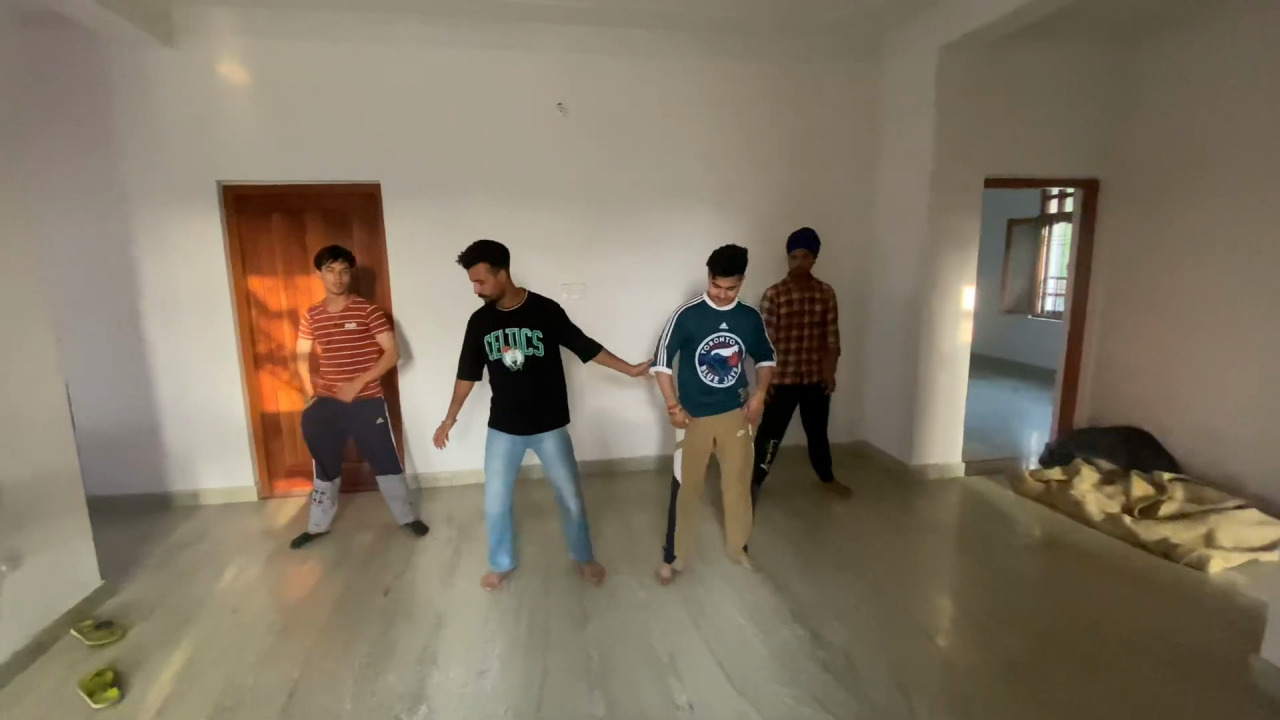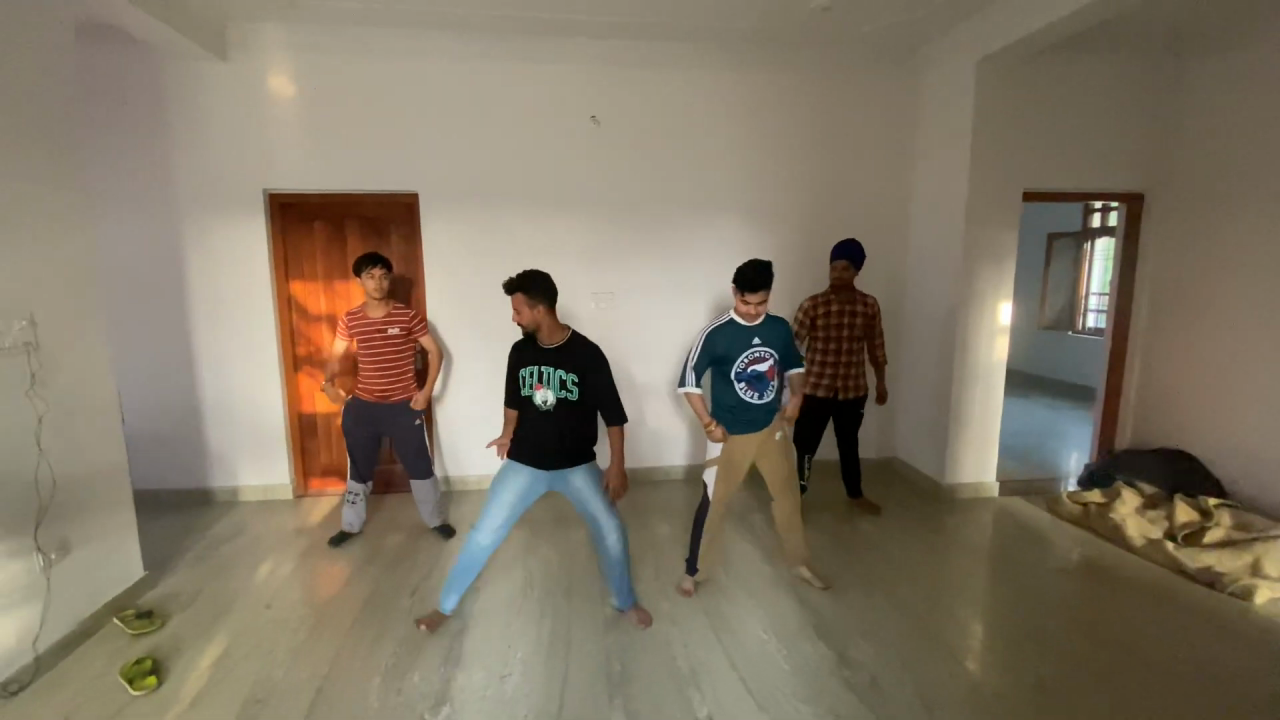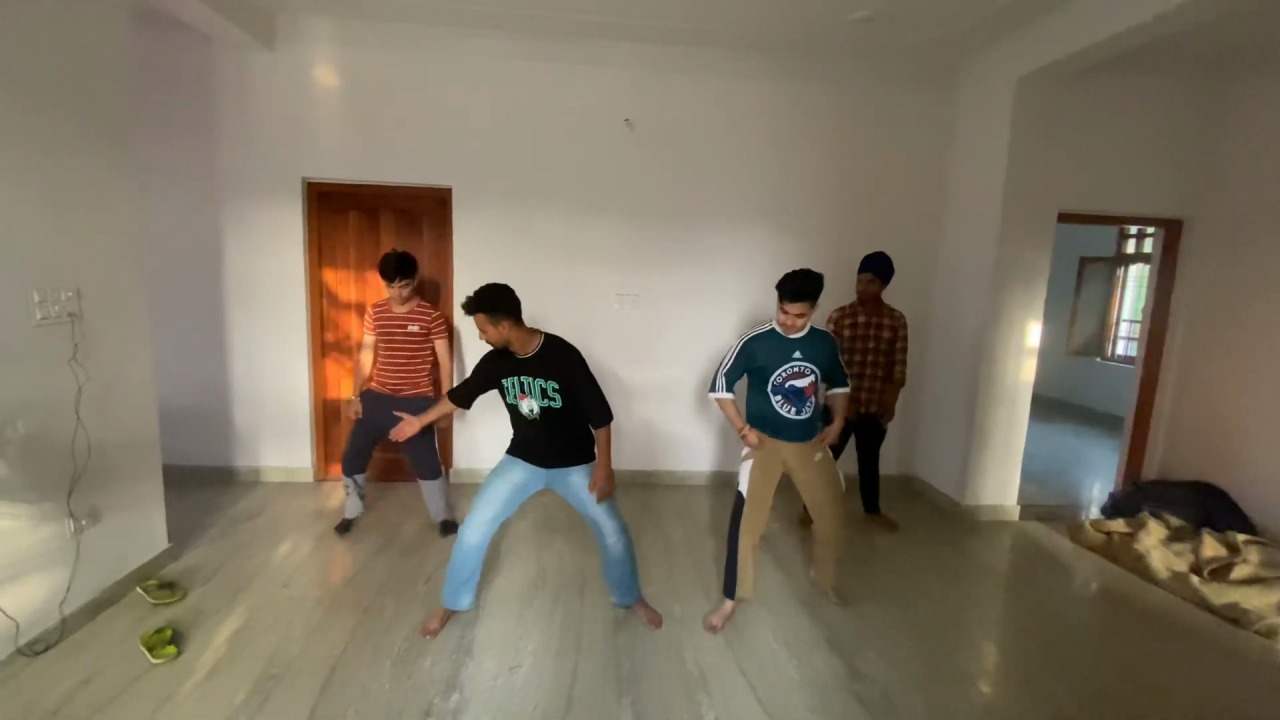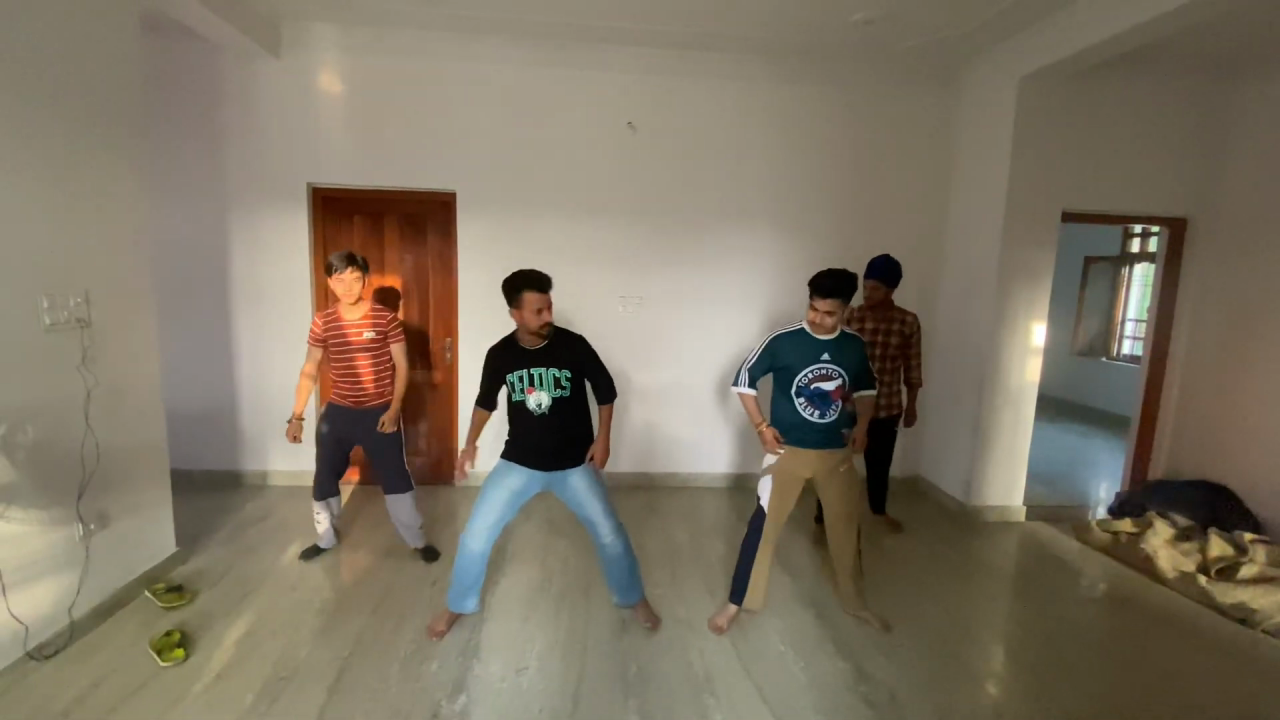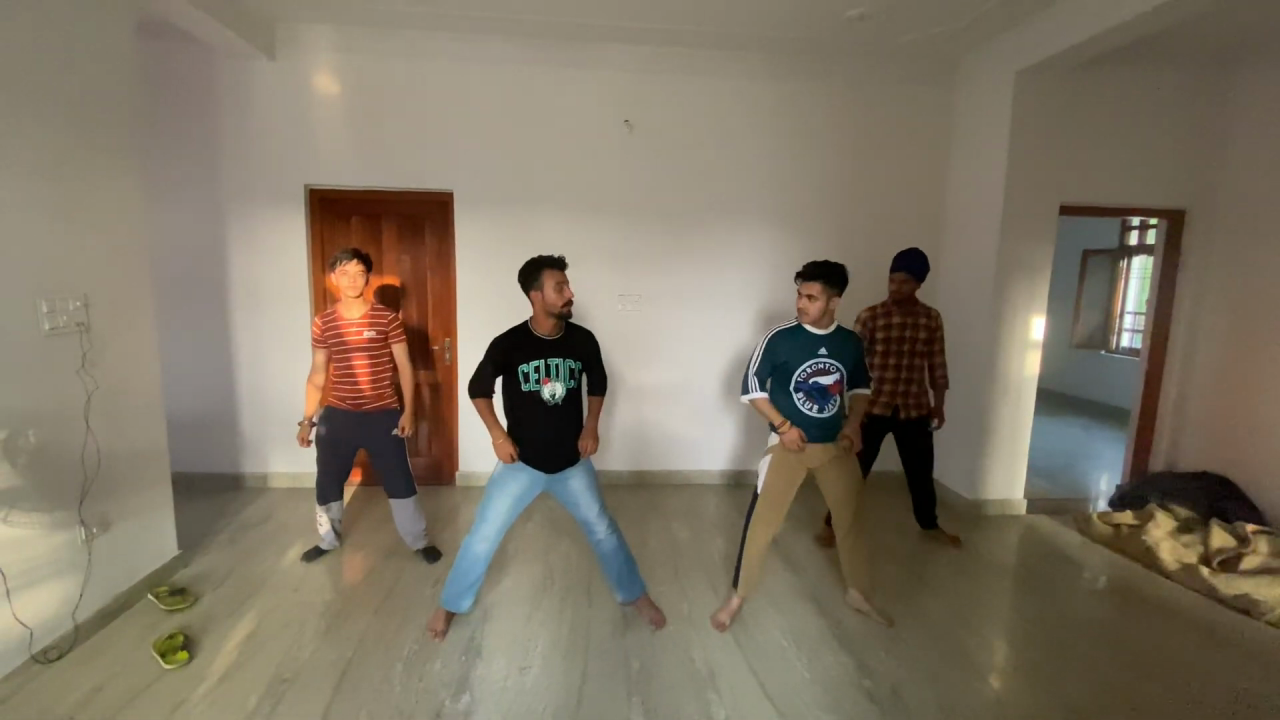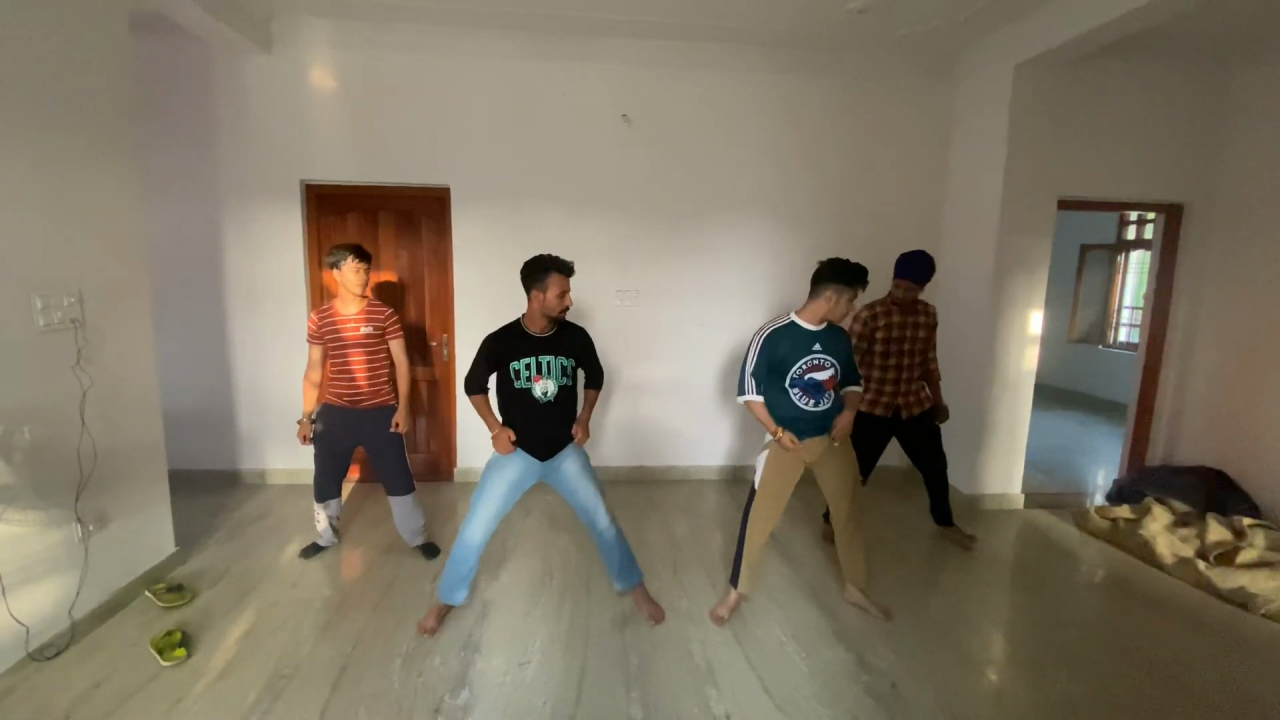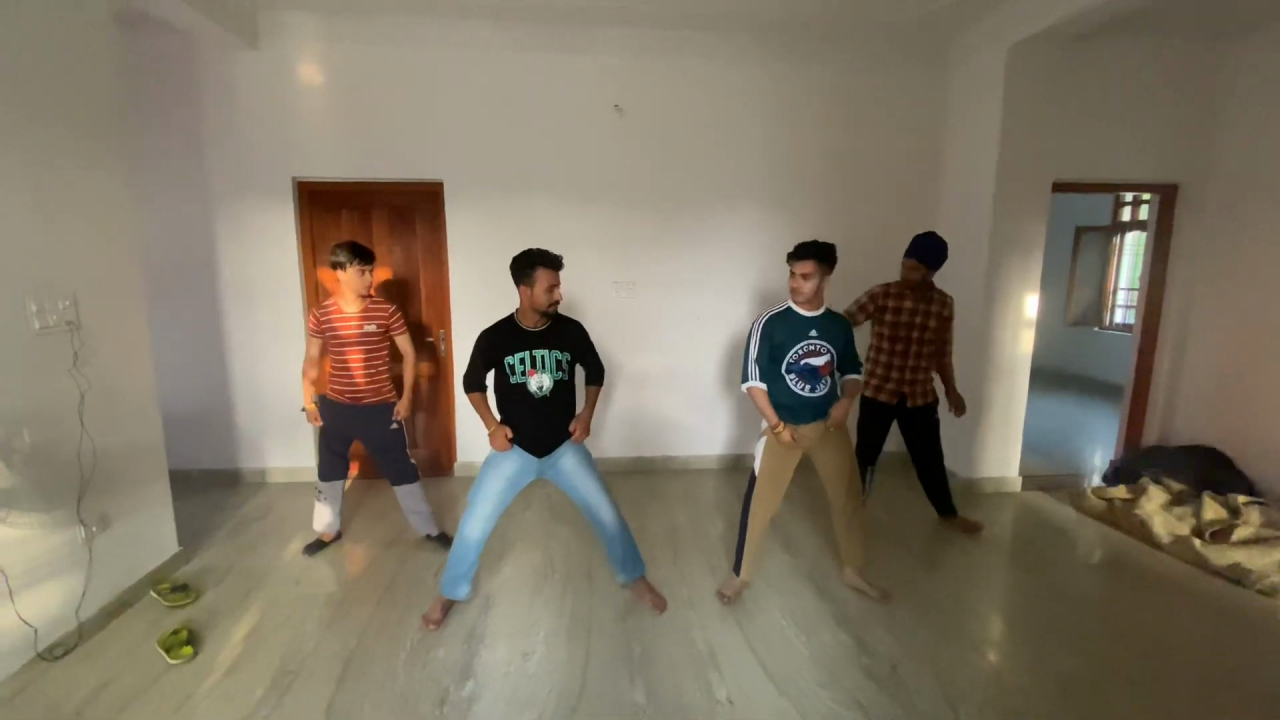
dt=0.7s
person 1, frame 1
left shoulder: (546, 311)
right shoulder: (479, 322)
left elbow: (586, 348)
right elbow: (467, 374)
left wrist: (628, 369)
right wrist: (450, 418)
left hip: (549, 425)
right hip: (503, 427)
left knee: (569, 495)
right knee: (496, 501)
left ankle: (583, 556)
right ankle: (501, 563)
person 1, frame 2
left shoulder: (587, 354)
right shoulder: (521, 351)
left elbow: (613, 414)
left wrist: (617, 465)
right wrist: (507, 433)
left hip: (577, 465)
right hip: (524, 462)
left knee: (611, 531)
right knee: (485, 533)
left ankle: (625, 601)
right ankle: (445, 606)
person 1, frame 3
left shoulder: (563, 356)
right shoulder: (494, 362)
left elbow: (599, 413)
right elbow: (462, 394)
left wrist: (603, 466)
right wrist: (420, 421)
left hip: (574, 463)
right hip: (522, 460)
left knee: (612, 531)
right knee: (474, 529)
left ankle: (631, 599)
right ankle: (451, 603)
person 1, frame 4
left shoulder: (573, 346)
right shoulder: (500, 355)
left elbow: (605, 389)
right elbow: (486, 401)
left wrist: (602, 438)
right wrist: (470, 443)
left hip: (573, 464)
right hip: (519, 463)
left knee: (608, 533)
right knee: (476, 534)
left ankle: (633, 599)
right ankle: (458, 606)
person 1, frame 5
left shoulder: (582, 340)
right shoulder: (507, 344)
left elbow: (597, 383)
right elbow: (478, 389)
left wrist: (591, 427)
right wrist: (498, 435)
left hip: (572, 461)
right hip: (521, 461)
left knee: (603, 531)
right knee: (483, 537)
left ankle: (636, 596)
right ankle: (449, 606)
person 1, frame 6
left shoulder: (576, 337)
right shoulder: (500, 341)
left elbow: (594, 376)
right elbow: (474, 385)
left wrist: (584, 418)
right wrist: (495, 427)
left hip: (565, 451)
right hip: (517, 452)
left knee: (602, 522)
right knee: (475, 531)
left ankle: (634, 587)
right ankle: (445, 601)
person 1, frame 7
left shoulder: (570, 331)
right shoulder: (494, 338)
left elbow: (595, 373)
right elbow: (473, 383)
left wrist: (585, 415)
right wrist: (492, 425)
left hip: (563, 446)
right hip: (514, 448)
left knee: (605, 514)
right knee: (473, 528)
left ankle: (635, 579)
right ankle: (448, 595)
person 2, frame 1
left shoulder: (750, 317)
right shoulder: (686, 314)
left elbow: (765, 358)
right elbow: (661, 361)
left wrist: (759, 394)
right wrist: (674, 406)
left hip: (735, 413)
right hip: (695, 416)
left knee: (738, 482)
right knee: (686, 486)
left ankle: (737, 547)
right ankle: (672, 557)
person 2, frame 2
left shoulder: (780, 328)
right shoulder: (715, 333)
left elbow: (794, 365)
right elbow: (688, 380)
left wrist: (796, 397)
right wrist: (708, 423)
left hip: (771, 427)
right hip: (731, 434)
left knee: (788, 496)
right knee: (714, 502)
left ankle: (799, 562)
right ankle: (693, 570)
person 2, frame 3
left shoulder: (825, 342)
right shoulder: (753, 342)
left elbow: (839, 384)
right elbow: (720, 385)
left wrist: (837, 422)
right wrist: (743, 428)
left hip: (811, 442)
right hip: (765, 442)
left knee: (831, 514)
right knee: (747, 517)
left ankle: (824, 576)
right ankle: (730, 600)
person 2, frame 4
left shoulder: (855, 347)
right shoulder: (782, 340)
left elbow: (865, 388)
right elbow: (744, 380)
left wrist: (861, 425)
right wrist: (762, 426)
left hip: (836, 452)
right hip: (787, 450)
left knee: (847, 526)
right knee: (765, 525)
left ankle: (854, 601)
right ankle: (735, 603)
person 2, frame 5
left shoulder: (851, 342)
right shoulder: (779, 338)
left elbow: (861, 386)
right elbow: (752, 386)
left wrist: (854, 422)
right wrist: (783, 425)
left hip: (836, 445)
right hip: (789, 443)
left knee: (851, 518)
right knee: (761, 520)
left ankle: (856, 592)
right ankle: (737, 597)
person 2, frame 6
left shoulder: (840, 338)
right shoulder: (772, 335)
left elbow: (851, 382)
right elbow: (748, 389)
left wrist: (848, 413)
right wrist: (776, 432)
left hip: (832, 440)
right hip: (786, 441)
left knee: (849, 513)
right knee: (759, 515)
left ankle: (854, 588)
right ankle: (736, 591)
person 2, frame 7
left shoulder: (839, 325)
right shoulder: (770, 323)
left elbow: (852, 372)
right elbow: (753, 380)
left wrist: (846, 401)
right wrist: (775, 425)
left hip: (829, 426)
right hip: (783, 427)
left knee: (848, 497)
right knee: (760, 501)
left ankle: (852, 571)
right ankle: (740, 574)
person 3, frame 1
left shoulder: (368, 311)
right shoulder: (311, 316)
left elbow: (391, 352)
right elbow: (302, 357)
left wrist: (359, 383)
right wrist: (311, 395)
left hip: (366, 402)
right hip: (326, 404)
left knee: (386, 463)
right knee: (325, 468)
left ankle: (407, 516)
right ankle: (317, 525)
person 3, frame 2
left shoulder: (408, 316)
right shoulder: (349, 320)
left elbow: (435, 352)
right elbow: (335, 356)
left wrist: (427, 391)
right wrist: (329, 382)
left hip: (403, 406)
right hip: (363, 406)
left knee: (420, 467)
right knee: (359, 469)
left ankle: (436, 520)
right ankle: (350, 525)
person 3, frame 3
left shoulder: (431, 316)
right shoulder: (374, 313)
left elbow: (444, 360)
right elbow: (365, 355)
right wrist: (355, 395)
left hip: (416, 402)
right hip: (376, 399)
left knee: (426, 464)
right knee: (352, 457)
left ankle: (443, 516)
right ankle: (352, 513)
person 3, frame 4
left shoulder: (386, 318)
right shoulder: (322, 322)
left elbow: (401, 366)
right elbow: (309, 370)
left wrist: (394, 409)
right wrist: (296, 416)
left hip: (379, 412)
right hip: (338, 412)
left knee: (397, 479)
right knee: (324, 480)
left ankle: (418, 540)
right ankle: (326, 539)
person 3, frame 5
left shoulder: (387, 318)
right shoulder: (323, 323)
left elbow: (404, 367)
right elbow: (317, 374)
left wrist: (408, 411)
right wrist: (307, 420)
left hip: (382, 415)
right hip: (338, 416)
left knee: (399, 482)
right knee: (327, 483)
left ankle: (419, 541)
right ankle: (329, 540)
person 3, frame 6
left shoulder: (384, 314)
right shoulder: (320, 318)
left elbow: (401, 362)
right elbow: (314, 370)
left wrist: (403, 407)
right wrist: (306, 417)
left hip: (380, 412)
right hip: (336, 413)
left knee: (398, 479)
right knee: (325, 480)
left ankle: (417, 537)
right ankle: (327, 537)
person 3, frame 7
left shoulder: (386, 311)
right shoulder: (321, 314)
left elbow: (409, 354)
right elbow: (312, 360)
left wrist: (406, 397)
right wrist: (309, 402)
left hip: (380, 408)
right hip: (335, 407)
left knee: (402, 471)
right knee: (329, 473)
left ankle: (428, 528)
right ankle: (328, 530)
person 4, frame 1
left shoulder: (826, 292)
right shoulder: (774, 294)
left elbow: (832, 336)
right elbow: (767, 338)
left wrist: (830, 371)
left hip: (817, 376)
right hip: (783, 376)
left knee: (817, 430)
right knee: (770, 431)
left ankle: (827, 478)
right ankle: (755, 482)
person 4, frame 2
left shoulder: (869, 305)
right shoulder: (813, 304)
left elbow: (876, 347)
right elbow: (792, 343)
left wrist: (881, 383)
left hip: (854, 390)
right hip: (817, 389)
left knee: (849, 444)
right knee: (804, 445)
left ankle: (856, 494)
person 4, frame 3
left shoulder: (897, 320)
right shoulder: (839, 316)
left elbow: (898, 366)
left wrist: (890, 401)
left hip: (875, 405)
left knee: (870, 459)
left ankle: (873, 510)
right ankle: (811, 507)
person 4, frame 4
left shoulder: (908, 322)
right shoulder: (848, 319)
left elbow: (912, 366)
left wrist: (911, 404)
left hip: (887, 407)
left knee: (880, 463)
left ankle: (879, 509)
right ankle: (823, 521)
person 4, frame 5
left shoulder: (932, 318)
right shoulder: (870, 316)
left elbow: (937, 365)
left wrist: (939, 405)
left hip: (916, 409)
right hip: (874, 407)
left knee: (921, 470)
right knee: (855, 467)
left ankle: (930, 525)
right ankle: (832, 524)
person 4, frame 6
left shoulder: (928, 314)
right shoulder: (869, 314)
left elbow: (929, 360)
left wrist: (938, 399)
left hip: (916, 405)
right hip: (874, 407)
left knee: (935, 466)
right knee: (856, 468)
left ankle: (946, 523)
right ankle: (834, 521)
person 4, frame 7
left shoulder: (944, 304)
right shoulder: (881, 295)
left elbow: (942, 352)
right elbow: (848, 318)
left wrist: (951, 390)
left hip: (920, 394)
right hip: (878, 391)
left knee: (930, 457)
right knee: (866, 454)
left ankle: (948, 513)
